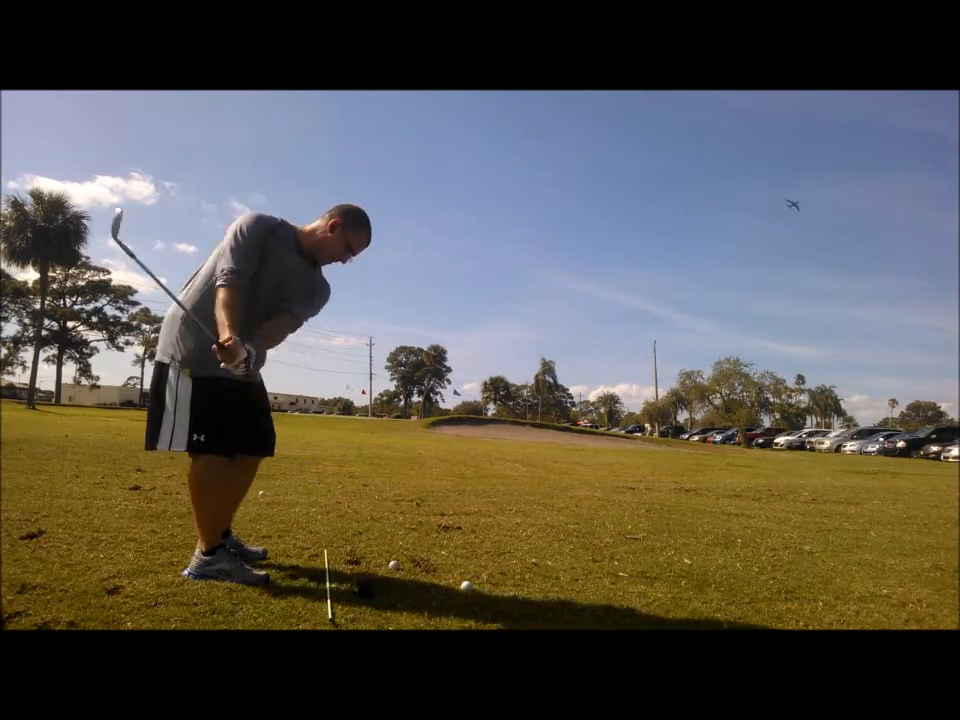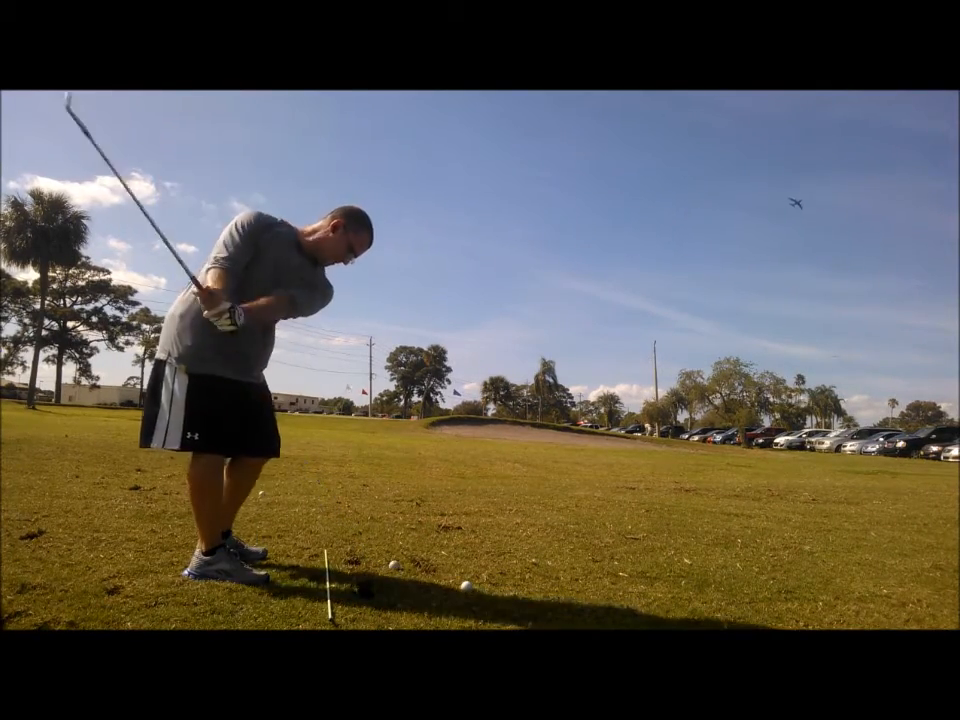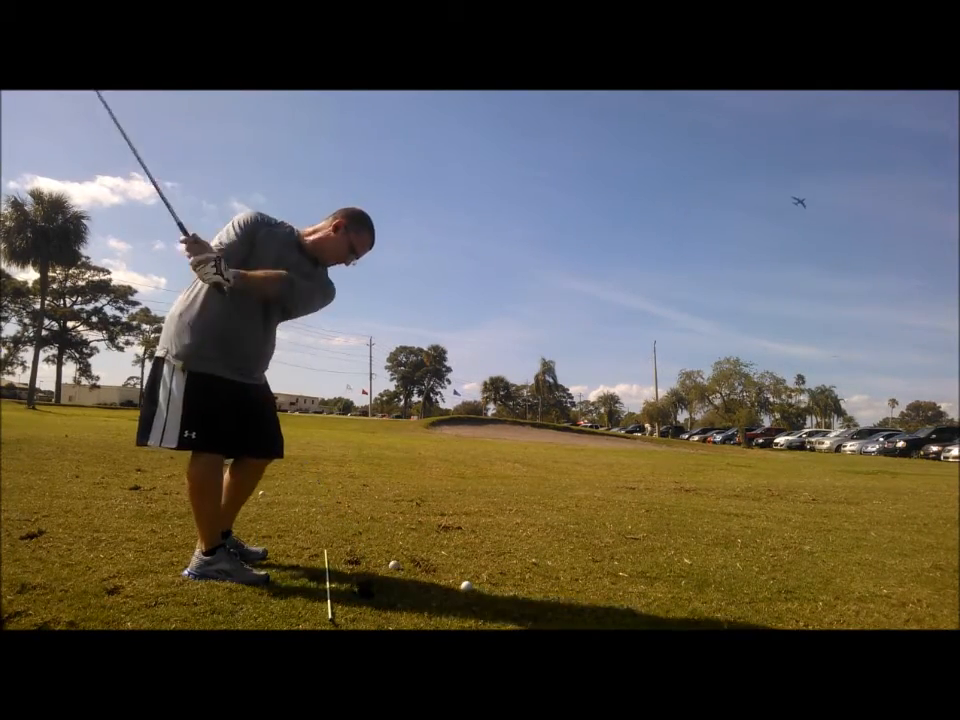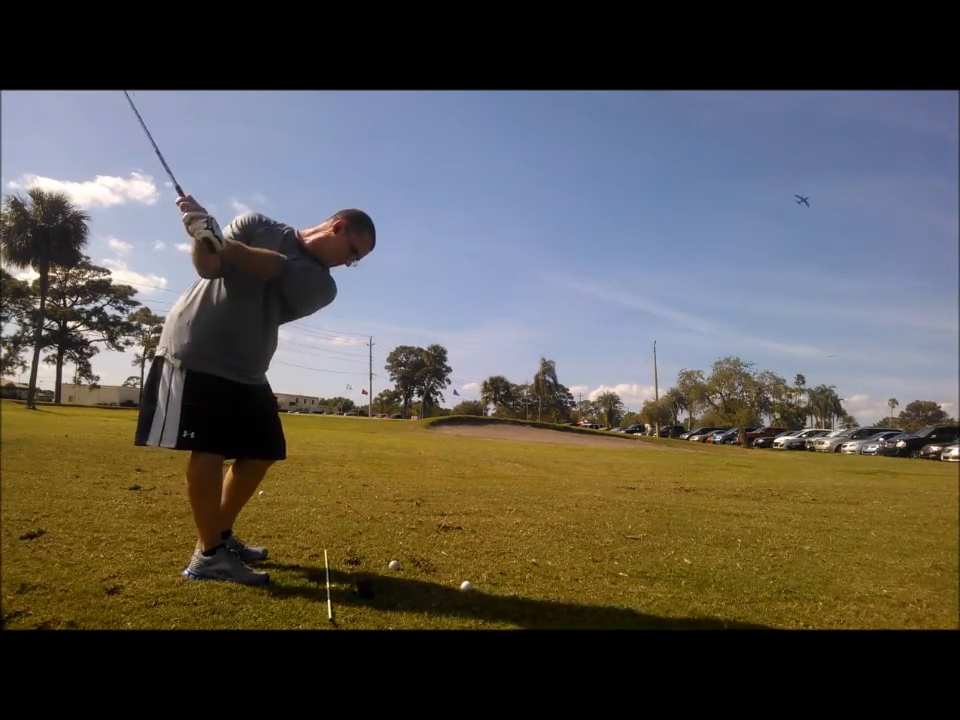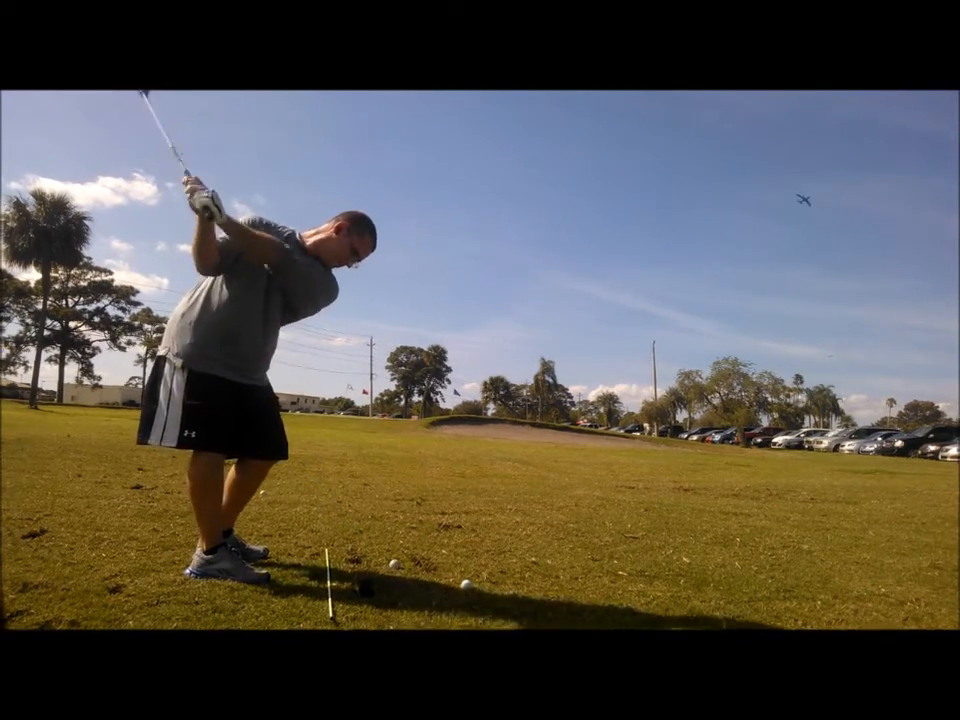
dt=0.1s
person 1, frame 1
left shoulder: (316, 287)
right shoulder: (259, 228)
left elbow: (284, 321)
right elbow: (229, 281)
left wrist: (250, 350)
right wrist: (228, 335)
left hip: (241, 362)
right hip: (192, 349)
left knee: (250, 451)
right knee: (210, 450)
left ankle: (220, 537)
right ankle: (208, 554)
person 1, frame 2
left shoulder: (318, 288)
right shoulder: (258, 225)
left elbow: (281, 303)
right elbow: (222, 266)
left wrist: (238, 314)
right wrist: (216, 295)
left hip: (244, 368)
right hip: (192, 350)
left knee: (255, 452)
right knee: (209, 451)
left ankle: (221, 537)
right ankle: (208, 554)
person 1, frame 3
left shoulder: (319, 287)
right shoulder: (257, 226)
left elbow: (278, 285)
right elbow: (219, 259)
left wrist: (228, 276)
right wrist: (208, 259)
left hip: (246, 369)
right hip: (193, 350)
left knee: (258, 453)
right knee: (209, 451)
left ankle: (221, 537)
right ankle: (208, 554)
person 1, frame 4
left shoulder: (321, 286)
right shoulder: (257, 227)
left elbow: (274, 267)
right elbow: (209, 267)
right wrist: (201, 233)
left hip: (247, 373)
right hip: (194, 351)
left knee: (260, 454)
right knee: (208, 451)
left ankle: (220, 537)
right ankle: (208, 555)
person 1, frame 5
left shoulder: (322, 285)
right shoulder: (258, 226)
left elbow: (273, 255)
right elbow: (208, 263)
left wrist: (218, 217)
right wrist: (205, 215)
left hip: (248, 373)
right hip: (195, 352)
left knee: (263, 454)
right knee: (209, 449)
left ankle: (223, 535)
right ankle: (209, 553)
